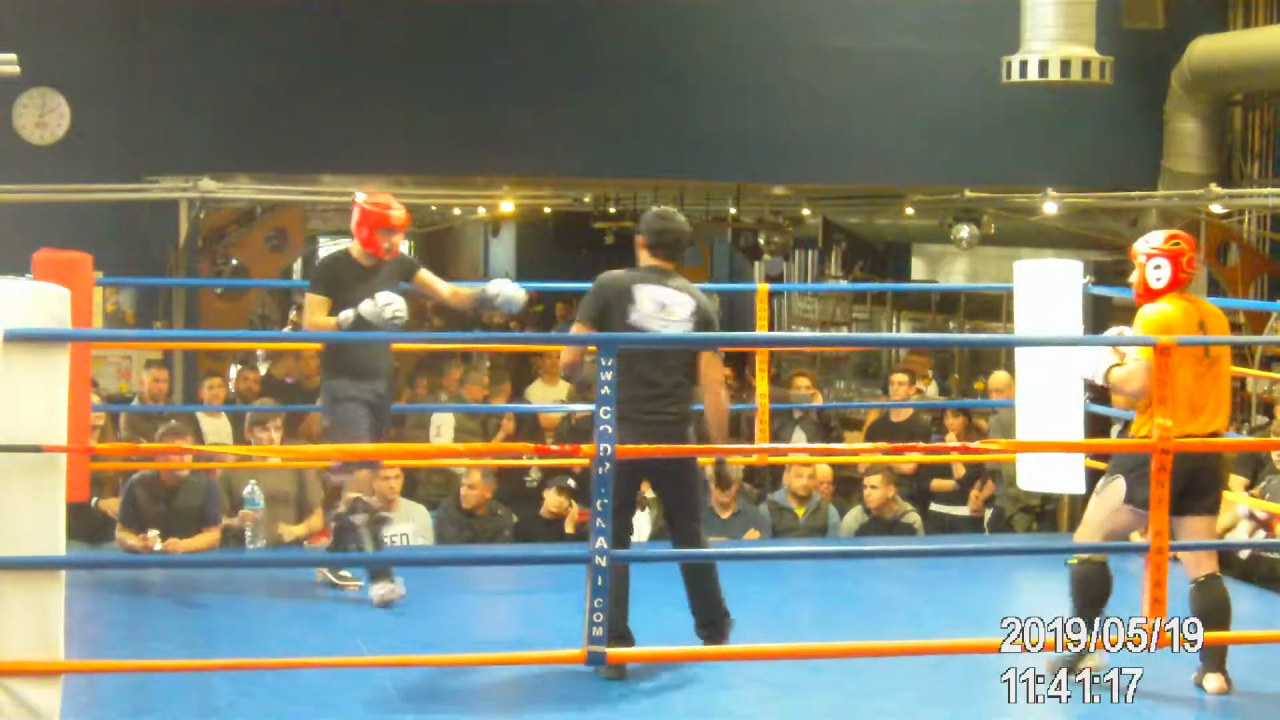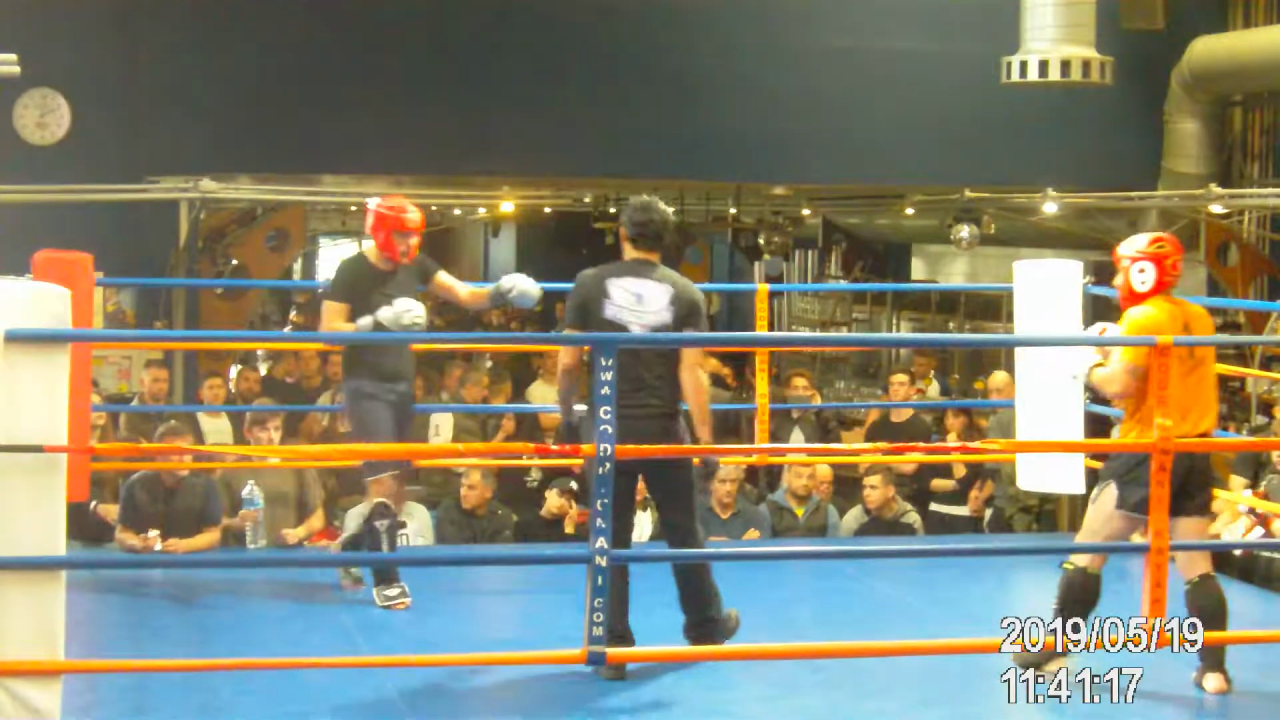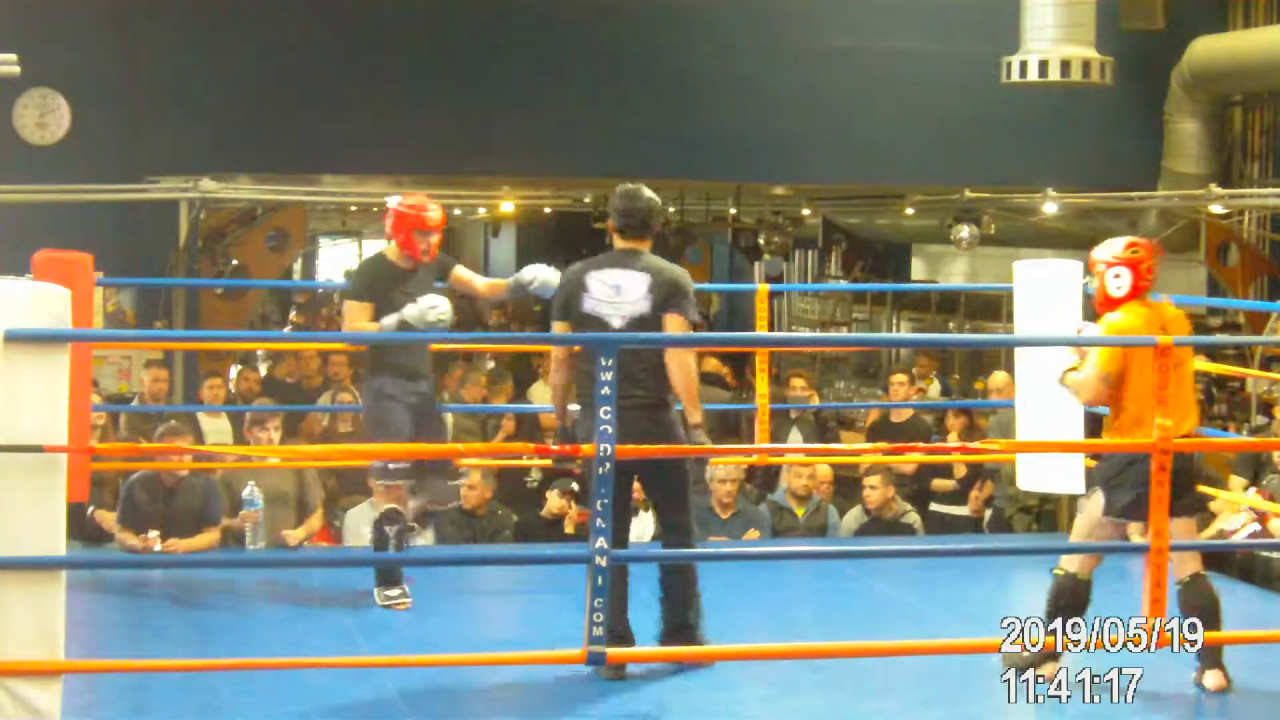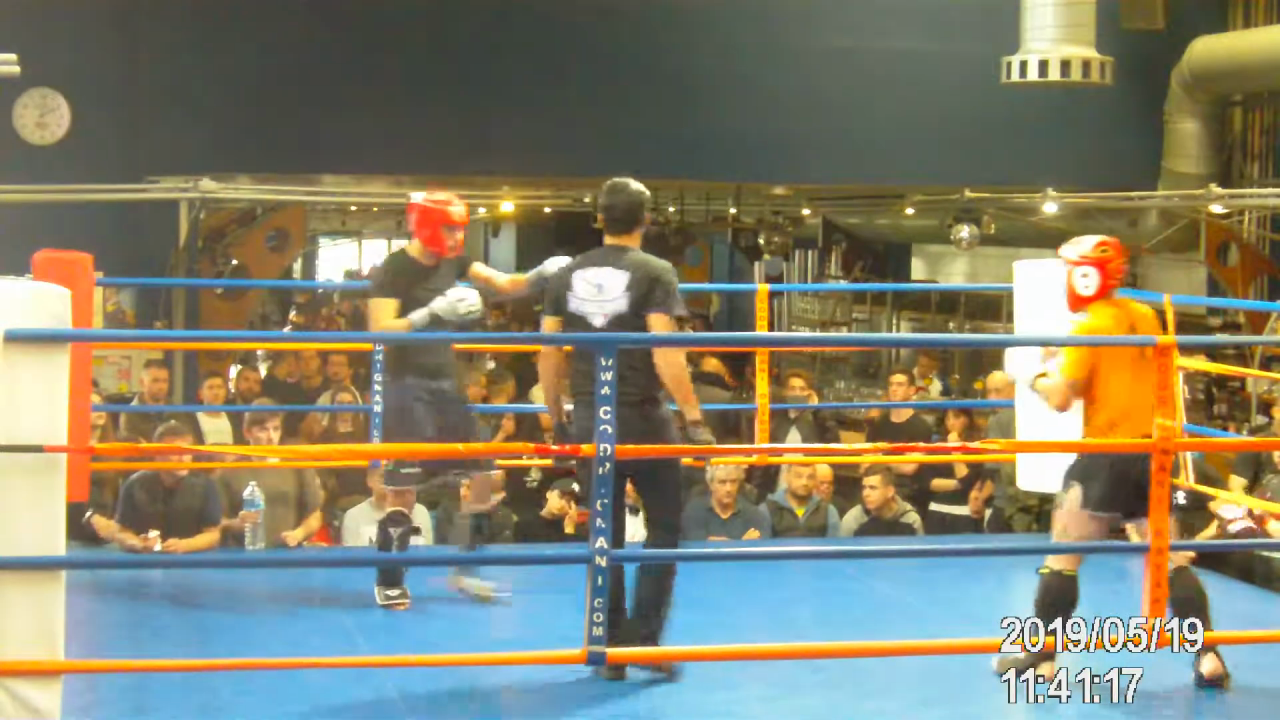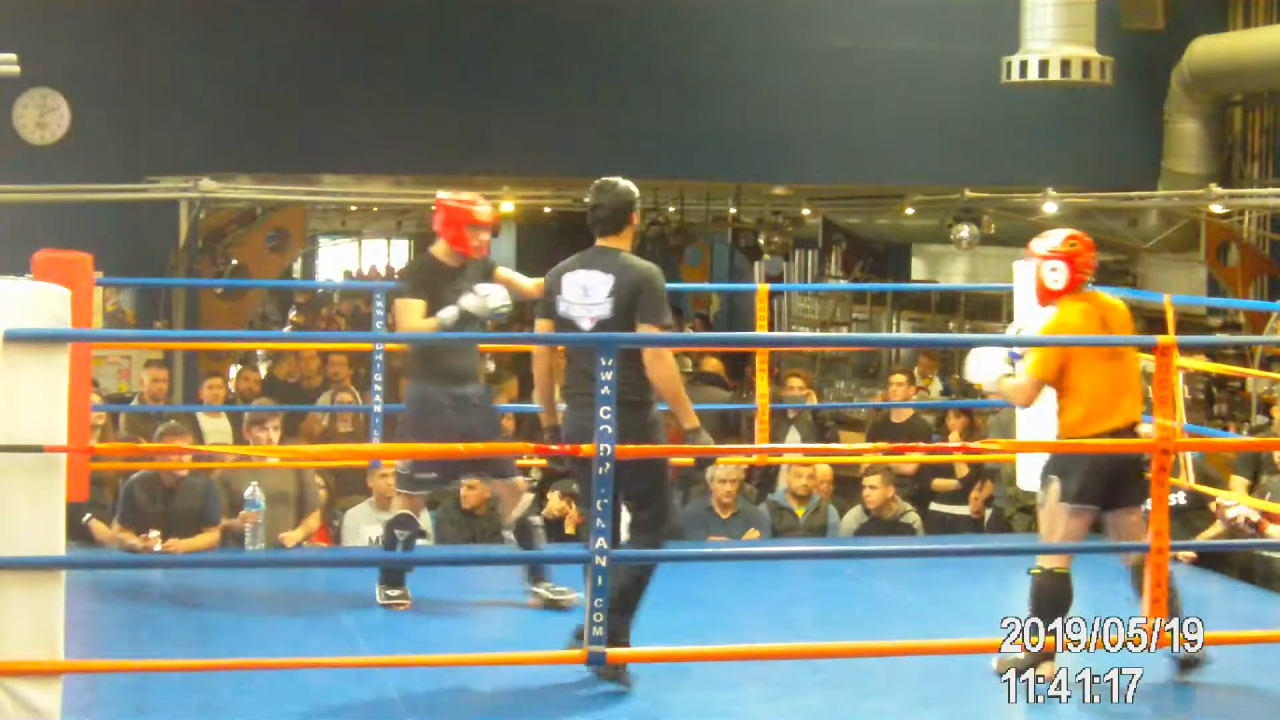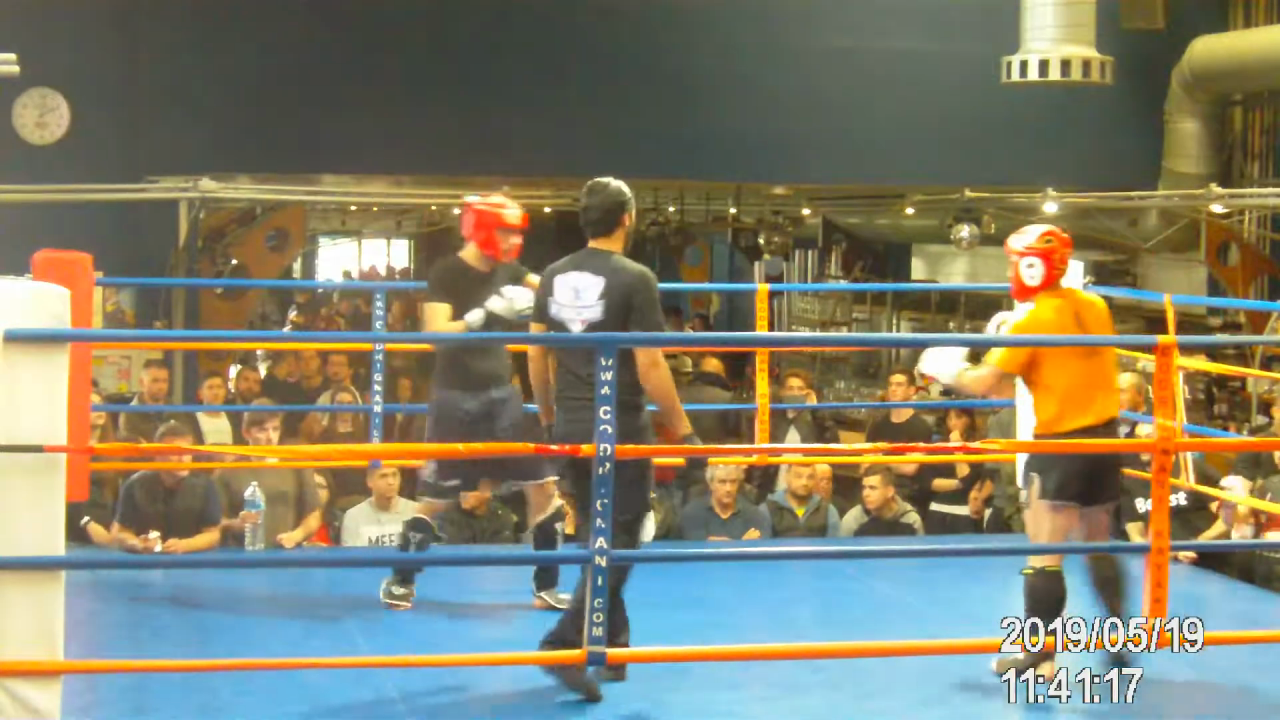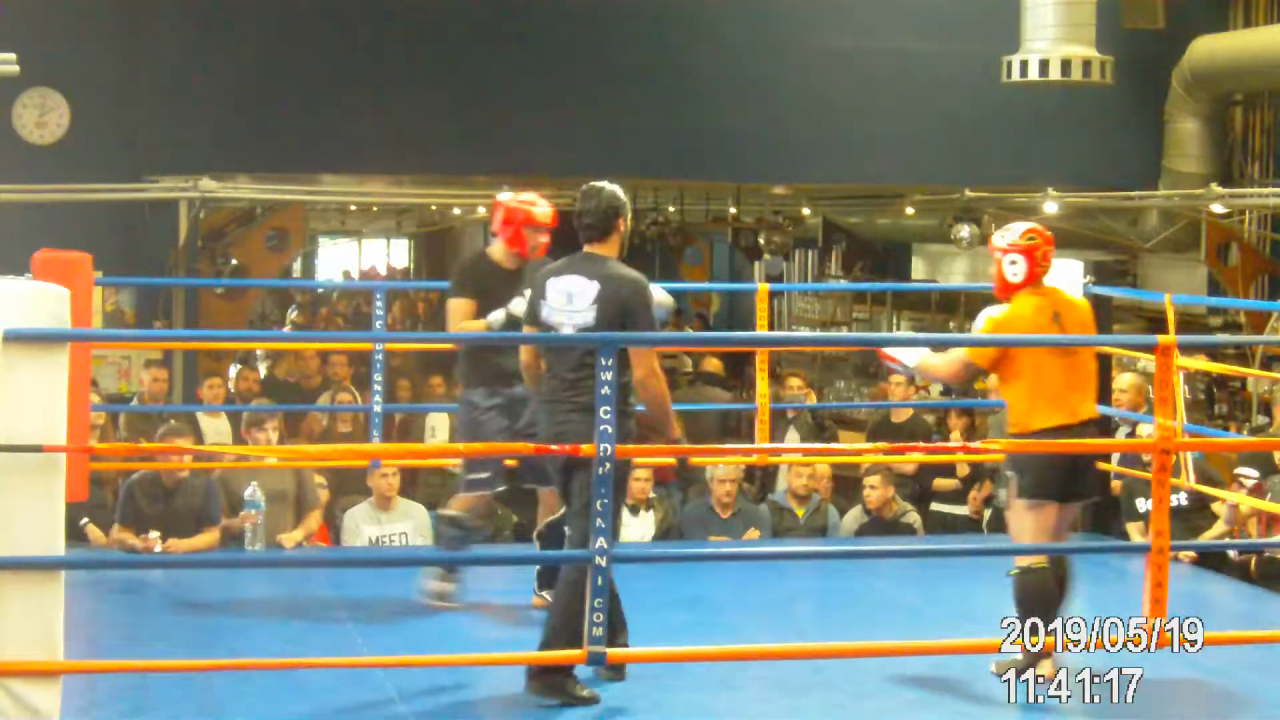
dt=0.1s
person 1, frame 1
left shoulder: (612, 286)
right shoulder: (699, 304)
left elbow: (569, 359)
right elbow: (712, 385)
left wrist: (585, 377)
right wrist: (720, 452)
left hip: (620, 433)
right hip: (673, 435)
left knee: (614, 540)
right knee: (688, 533)
left ankle: (613, 644)
right ankle: (715, 627)
person 1, frame 2
left shoulder: (590, 283)
right shoulder: (684, 293)
left elbow: (566, 364)
right elbow: (693, 371)
left wrist: (567, 409)
right wrist: (704, 435)
right hip: (662, 428)
left knee: (611, 537)
right knee: (679, 529)
left ankle: (614, 647)
right ankle: (706, 625)
person 1, frame 3
left shoulder: (576, 277)
right shoulder: (672, 278)
left elbow: (560, 360)
right elbow: (678, 354)
left wrist: (562, 421)
right wrist: (696, 421)
left hip: (599, 422)
right hip: (656, 420)
left knee: (610, 536)
right knee: (677, 527)
left ankle: (614, 647)
right ankle: (682, 633)
person 1, frame 4
left shoulder: (568, 274)
right shoulder: (656, 273)
left elbow: (549, 355)
right elbow: (665, 353)
left wrist: (556, 421)
right wrist: (693, 416)
left hip: (588, 421)
right hip: (641, 418)
left knee: (605, 537)
right knee: (664, 524)
left ankle: (613, 646)
right ankle: (644, 636)
person 1, frame 5
left shoulder: (560, 275)
right shoulder: (642, 275)
left elbow: (542, 356)
right elbow: (656, 360)
left wrist: (550, 421)
right wrist: (690, 424)
left hip: (580, 420)
right hip: (631, 419)
right knee: (648, 531)
left ankle: (608, 648)
right ankle: (603, 634)
person 1, frame 6
left shoulder: (554, 275)
right shoulder: (635, 279)
left elbow: (537, 358)
right elbow: (650, 368)
left wrist: (550, 415)
right wrist: (682, 429)
left hip: (568, 424)
right hip: (619, 426)
right knee: (620, 542)
left ankle: (610, 649)
right ankle: (565, 646)
person 1, frame 7
left shoulder: (548, 278)
right shoulder: (630, 285)
left elbow: (528, 359)
right elbow: (646, 372)
right wrist: (672, 433)
left hip: (556, 426)
right hip: (604, 428)
left knee: (584, 539)
right knee: (589, 548)
left ankle: (610, 646)
right ankle: (550, 664)
person 2, frame 1
left shoulder: (1156, 315)
right shoulder: (1215, 317)
left elbow: (1139, 383)
left wrist: (1105, 367)
right wrist: (1132, 354)
left hip: (1155, 452)
right hip: (1205, 453)
left knee: (1088, 543)
right knee: (1203, 567)
left ankle: (1084, 645)
right ankle: (1214, 668)
person 2, frame 2
left shoulder: (1141, 319)
right shoulder: (1199, 317)
left elbow: (1122, 386)
left wrist: (1094, 366)
right wrist: (1115, 349)
left hip: (1144, 455)
right hip: (1193, 454)
left knee: (1087, 555)
right knee: (1197, 568)
left ankle: (1054, 649)
right ankle: (1213, 668)
person 2, frame 3
left shoulder: (1117, 325)
right shoulder: (1175, 319)
left elbow: (1095, 391)
left wrist: (1070, 369)
left hip: (1130, 459)
right hip: (1177, 455)
left knee: (1077, 560)
right knee: (1188, 567)
left ankle: (1046, 654)
right ankle: (1212, 665)
person 2, frame 4
left shoulder: (1087, 328)
right shoulder: (1146, 317)
left elbow: (1060, 397)
left wrist: (1037, 372)
left hip: (1105, 456)
right hip: (1149, 451)
left knee: (1062, 560)
right knee: (1171, 561)
left ankle: (1039, 653)
right ankle: (1207, 656)
person 2, frame 5
left shoulder: (1057, 324)
right shoulder: (1117, 310)
left elbow: (1025, 394)
left wrist: (994, 375)
left hip: (1082, 449)
right hip: (1126, 442)
left knee: (1053, 557)
right knee: (1140, 549)
left ankle: (1039, 653)
person 2, frame 6
left shoulder: (1029, 321)
right shoulder: (1095, 307)
left elbow: (986, 383)
left wrist: (948, 371)
left hip: (1060, 444)
right hip: (1104, 437)
left knee: (1044, 556)
right knee: (1098, 546)
left ankle: (1039, 655)
person 2, frame 7
left shoulder: (1006, 318)
right shoulder: (1079, 308)
left elbow: (951, 369)
left wrist: (911, 357)
left hip: (1037, 443)
right hip: (1083, 436)
left knee: (1029, 557)
right knee: (1054, 546)
left ankle: (1036, 653)
person 3, frame 1
left shoulder: (398, 263)
right shoulder: (331, 268)
left elbow: (447, 294)
right elbow: (309, 325)
left wrist: (485, 295)
right wrist: (357, 315)
left hip: (381, 382)
right hip: (343, 385)
left knee: (363, 478)
right knee: (359, 475)
left ankle: (334, 562)
right ankle: (379, 575)
person 3, frame 2
left shoulder: (416, 265)
right shoulder: (350, 273)
left elbow: (466, 296)
right elbow: (328, 330)
left wrist: (502, 292)
right wrist: (377, 322)
left hip: (402, 385)
right hip: (366, 387)
left knee: (394, 481)
right knee: (383, 479)
left ankle: (352, 552)
right ankle: (386, 580)
person 3, frame 3
left shoulder: (434, 263)
right shoulder: (370, 272)
left elbow: (483, 288)
right elbow: (352, 331)
left wrist: (520, 284)
right wrist: (402, 320)
left hip: (422, 385)
right hip: (386, 387)
left knee: (442, 484)
left ankle: (387, 550)
right ankle: (387, 581)
person 3, frame 4
left shoulder: (453, 261)
right shoulder: (393, 270)
left elbow: (506, 284)
right elbow: (382, 330)
left wrist: (541, 275)
right wrist: (431, 313)
left hip: (447, 384)
right hip: (410, 387)
left knee: (482, 477)
right knee: (402, 487)
left ankle: (463, 569)
right ankle: (388, 581)
person 3, frame 5
left shoulder: (477, 263)
right shoulder: (418, 271)
left elbow: (528, 288)
right elbow: (408, 330)
right wrist: (459, 313)
left hip: (472, 389)
right hip: (432, 391)
left knee: (511, 485)
right knee: (414, 492)
left ankle: (539, 582)
right ankle: (390, 581)
person 3, frame 6
left shoulder: (509, 269)
right shoulder: (447, 274)
right elbow: (435, 334)
right wrist: (486, 316)
left hip: (503, 393)
right hip: (458, 397)
left knee: (543, 486)
right knee: (438, 496)
left ankle: (545, 587)
right ankle: (400, 578)
person 3, frame 7
left shoulder: (535, 268)
right shoulder: (473, 269)
right elbow: (457, 331)
right wrist: (506, 316)
left hip: (524, 391)
right hip: (483, 394)
left knee: (553, 488)
right knee: (478, 494)
right ankle: (445, 570)
